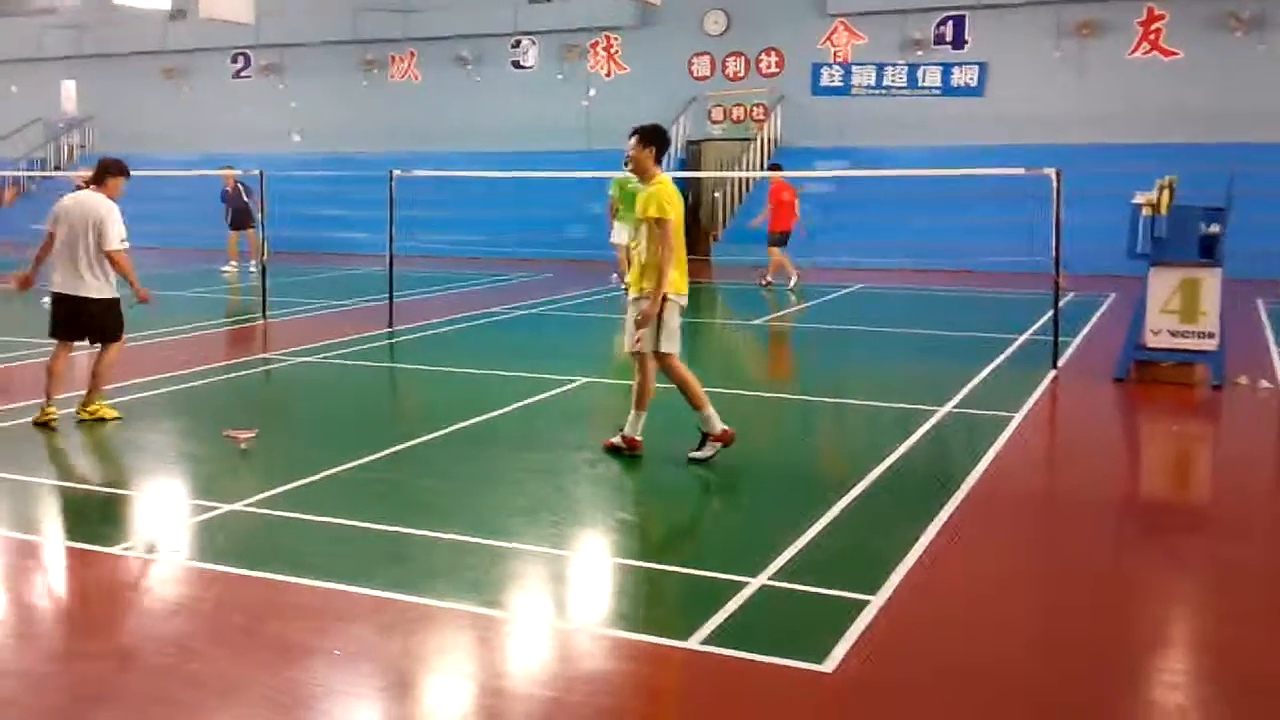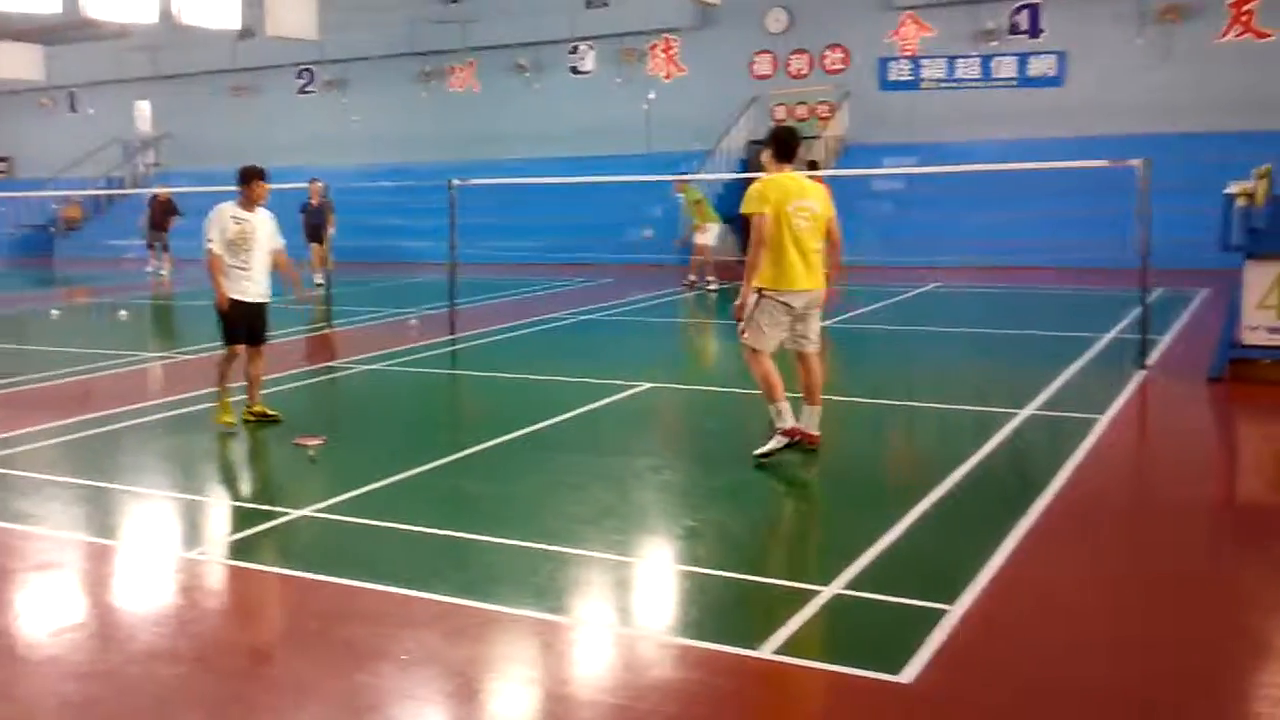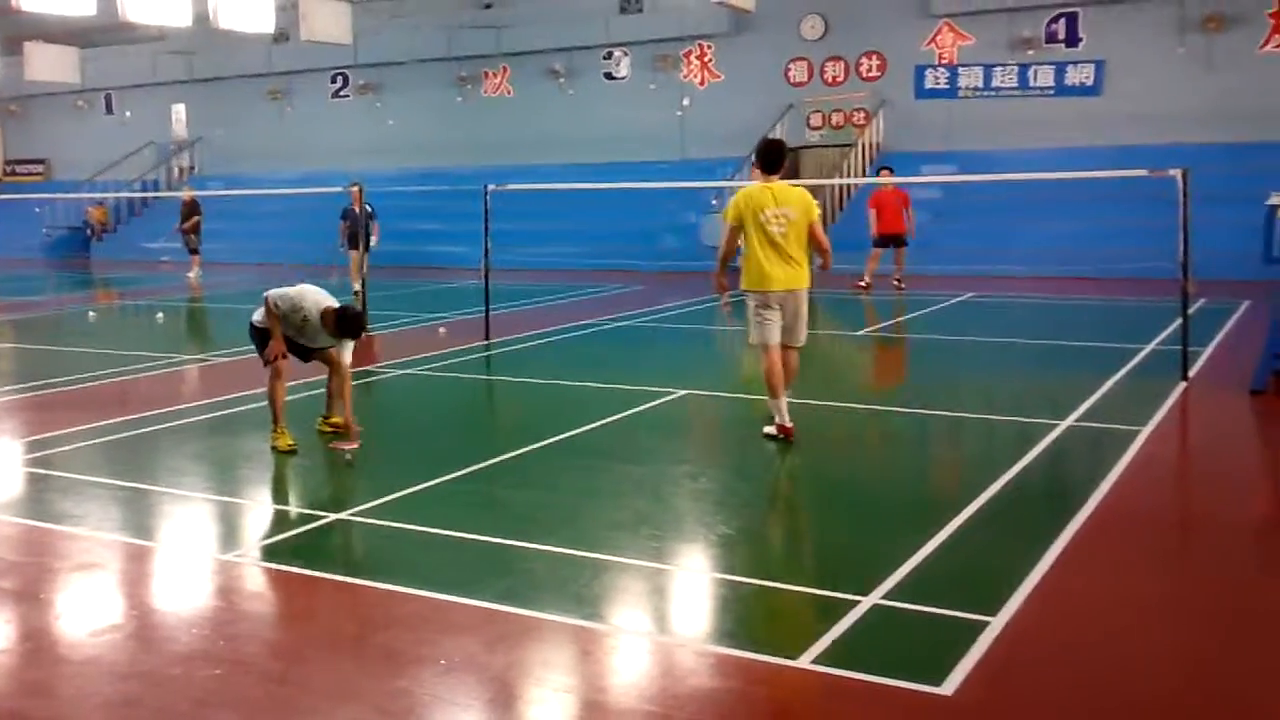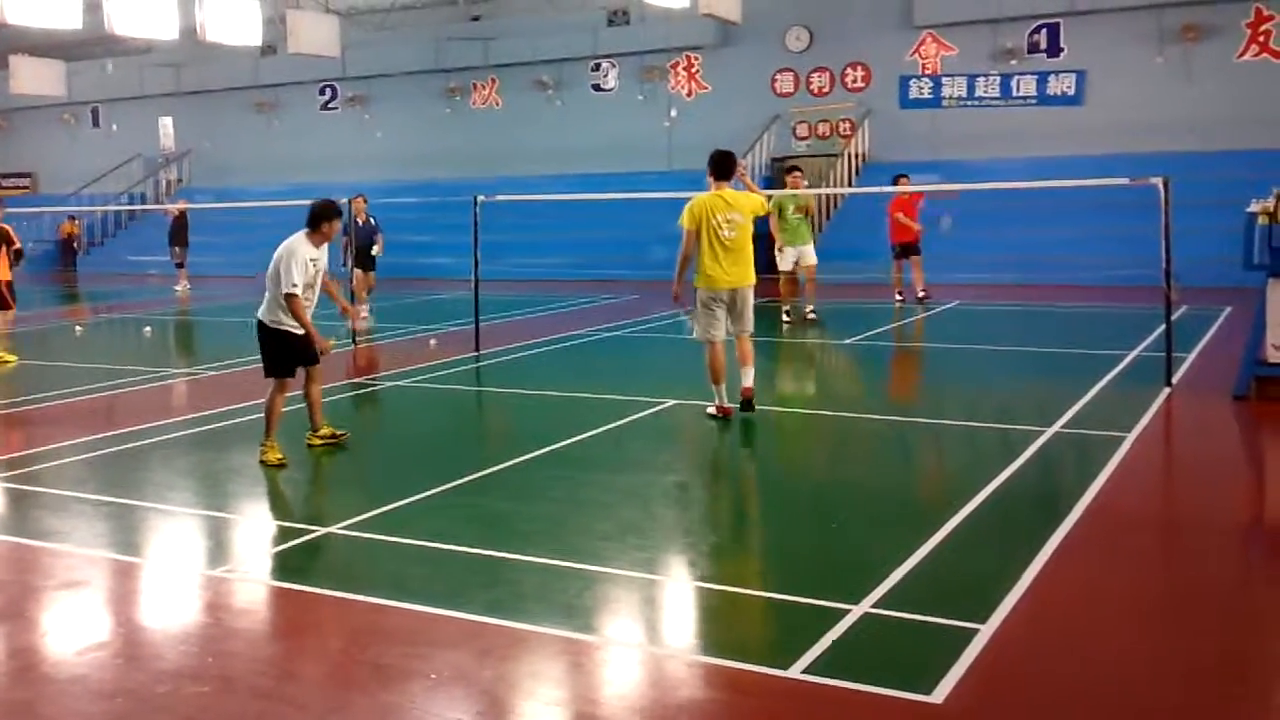
dt=1s
person 1, frame 1
left shoulder: (660, 191)
right shoulder: (651, 190)
left elbow: (668, 250)
left wrist: (654, 300)
right wrist: (638, 294)
left hip: (660, 291)
right hip: (644, 289)
left knee: (668, 363)
right knee: (642, 361)
left ankle: (716, 430)
right ankle: (631, 436)
person 1, frame 2
left shoulder: (763, 187)
right shoulder: (818, 190)
left elbow: (759, 242)
right elbow: (835, 242)
left wrist: (745, 291)
right wrist: (832, 281)
left hip: (776, 287)
right hip: (812, 286)
left knee: (756, 352)
right knee: (809, 355)
left ankle: (785, 426)
right ankle: (810, 429)
person 1, frame 3
left shoulder: (743, 199)
right shoulder: (803, 197)
left elbow: (728, 247)
right elbow: (823, 245)
left wrist: (720, 274)
right wrist: (827, 263)
left hip: (761, 286)
right hip: (796, 284)
left knee: (771, 351)
right knee: (791, 348)
left ankle: (783, 423)
right ankle: (781, 412)
person 1, frame 4
left shoulder: (696, 205)
right shoulder: (747, 201)
left elbow: (687, 251)
right elbow: (766, 204)
left wrist: (678, 283)
right wrist: (746, 180)
left hip: (711, 284)
right hip: (743, 282)
left knee: (714, 342)
right knee: (743, 335)
left ankle: (721, 404)
right ankle: (747, 386)
person 2, frame 1
left shoulder: (65, 202)
right shoulder: (108, 209)
left elbow: (48, 243)
right elbow: (115, 255)
left wrist: (33, 271)
right wrist: (137, 287)
left hip: (64, 289)
right hip: (99, 292)
left knee: (62, 347)
right knee: (112, 345)
left ankle: (48, 408)
right ankle: (90, 405)
person 2, frame 2
left shoulder: (267, 218)
right shoulder: (222, 213)
left elbow: (278, 255)
right elbow: (213, 254)
left wrist: (298, 283)
right wrist: (219, 288)
left hip: (259, 296)
right hip: (233, 295)
left knee: (256, 351)
right knee: (235, 350)
left ankle: (253, 406)
right ankle: (222, 401)
person 2, frame 3
left shoulder: (344, 330)
right shoulder: (303, 298)
left elbow: (345, 373)
right elbow: (269, 299)
left wrist: (348, 416)
right wrist: (278, 339)
right hip: (266, 326)
left knee: (335, 362)
right knee: (279, 368)
left ankle: (330, 418)
right ankle: (278, 431)
person 2, frame 4
left shoulder: (320, 245)
right shoulder: (295, 251)
right elbow: (291, 299)
left wrist: (341, 303)
right wrist: (315, 335)
left hip: (298, 324)
right hip: (277, 325)
left knee: (314, 373)
right knee: (282, 383)
left ankle: (318, 430)
right ankle: (268, 444)
